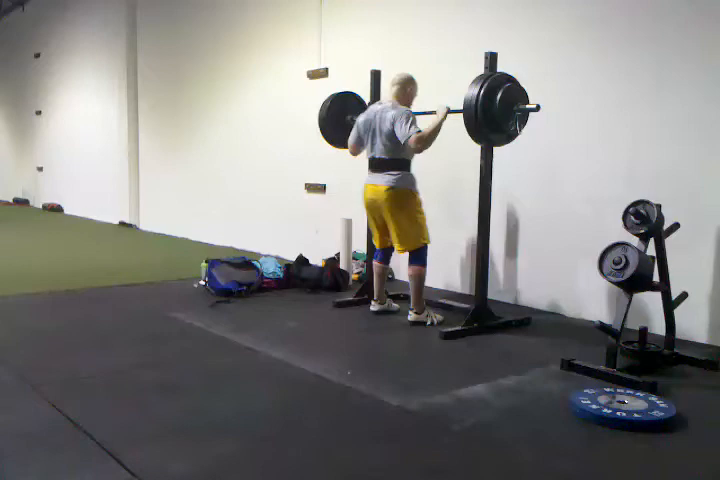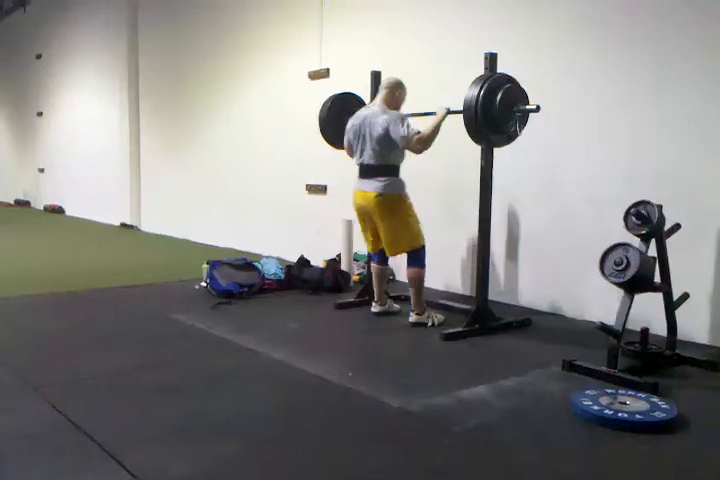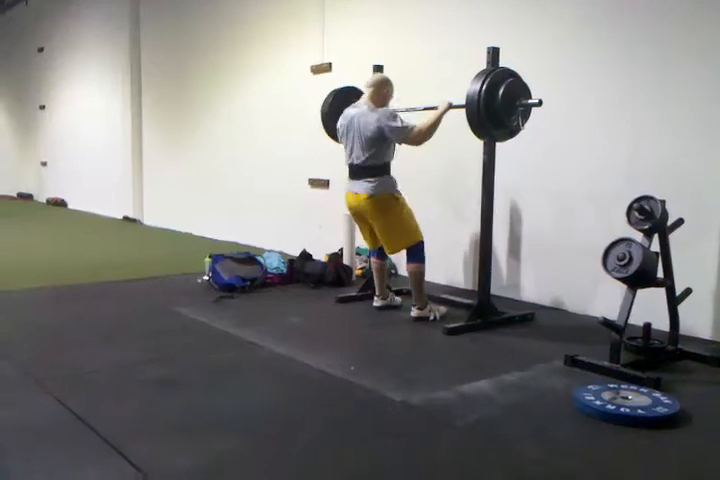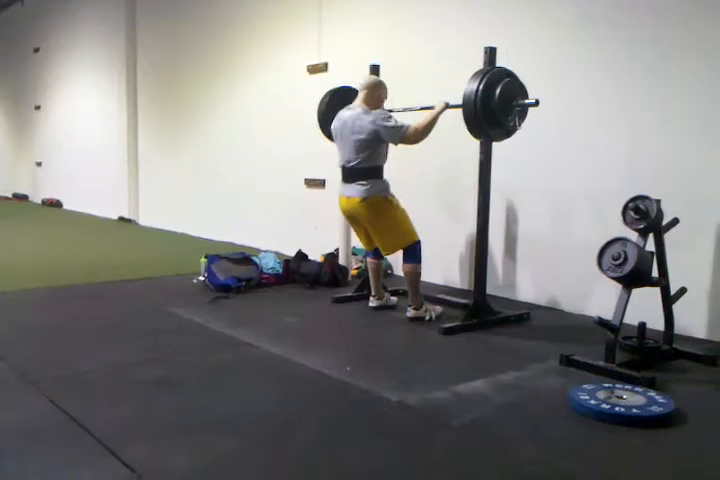
dt=0.2s
person 1, frame 1
left shoulder: (367, 114)
right shoulder: (400, 114)
left elbow: (353, 149)
right elbow: (417, 144)
right wrist: (440, 118)
left hip: (372, 187)
right hip: (396, 189)
left knee: (383, 246)
right knee: (417, 248)
left ankle: (379, 300)
right ankle: (418, 311)
person 1, frame 2
left shoulder: (356, 118)
right shoulder: (391, 118)
left elbow: (349, 151)
right elbow: (418, 145)
right wrist: (439, 118)
left hip: (361, 194)
right hip: (386, 194)
left knee: (379, 249)
right knee: (415, 250)
left ankle: (380, 302)
right ankle: (419, 312)
person 1, frame 3
left shoulder: (345, 116)
right shoulder: (381, 117)
right elbow: (417, 137)
right wrist: (441, 112)
left hip: (353, 194)
right hip: (378, 194)
left knee: (377, 245)
right knee: (414, 245)
left ankle: (381, 296)
right ankle: (420, 306)
person 1, frame 4
left shoulder: (339, 118)
right shoulder: (376, 119)
right elbow: (413, 135)
right wrist: (437, 111)
left hip: (346, 198)
right hip: (371, 197)
left knee: (374, 245)
right knee: (411, 246)
left ankle: (377, 296)
right ankle: (416, 306)
